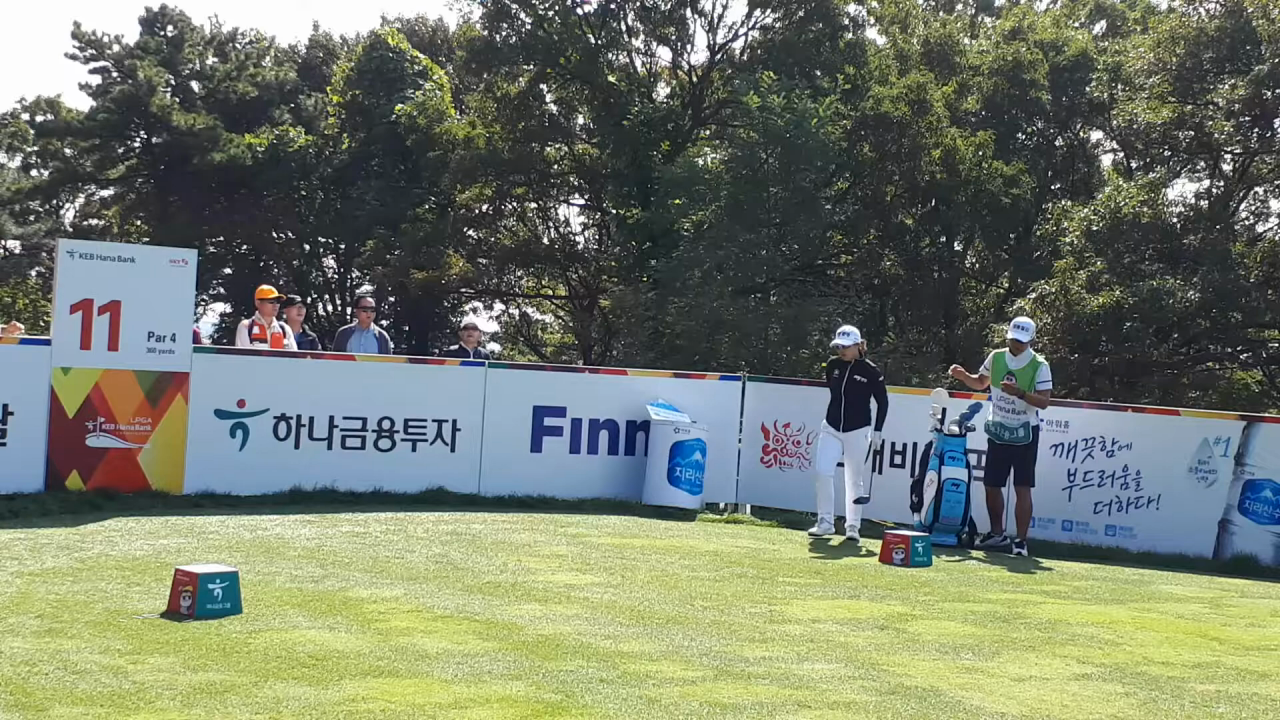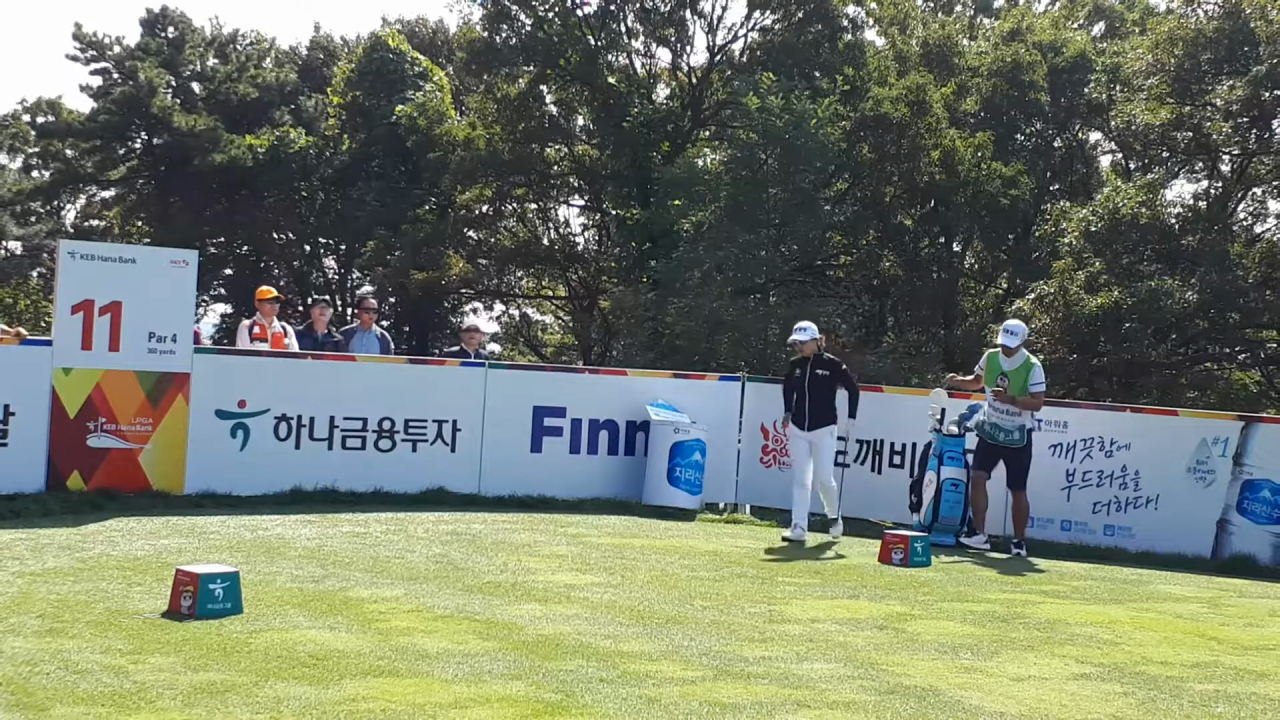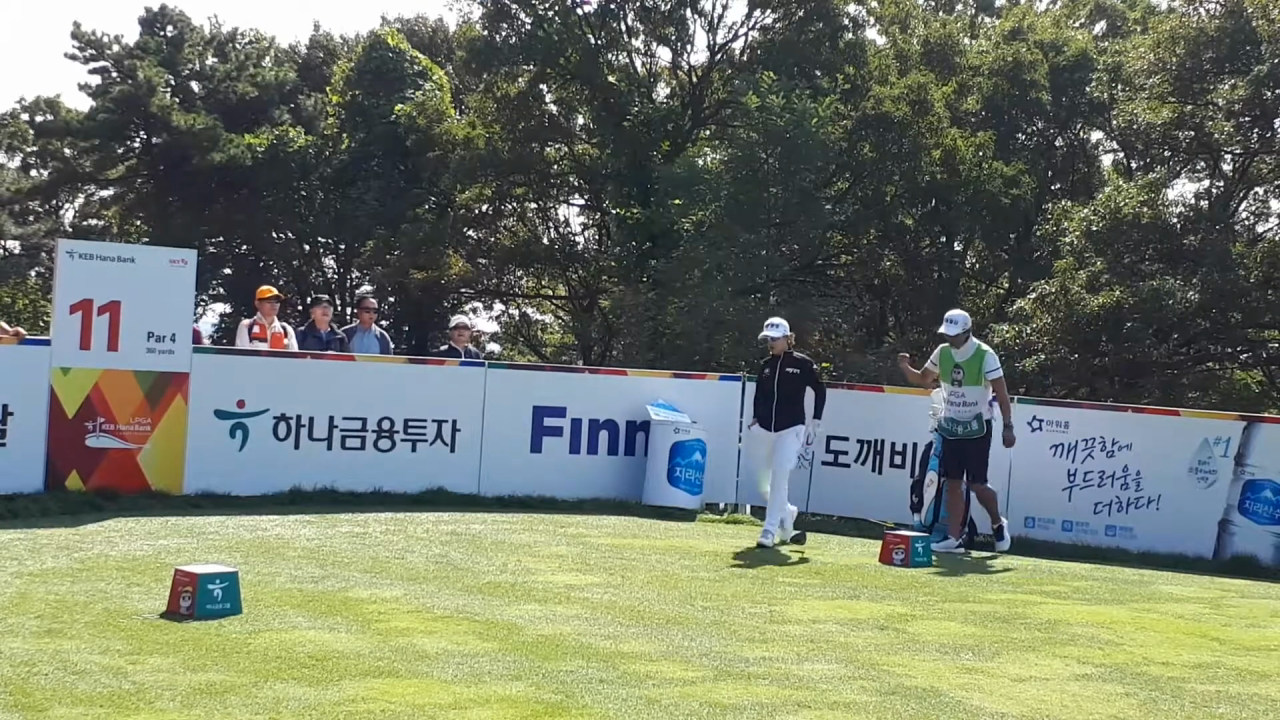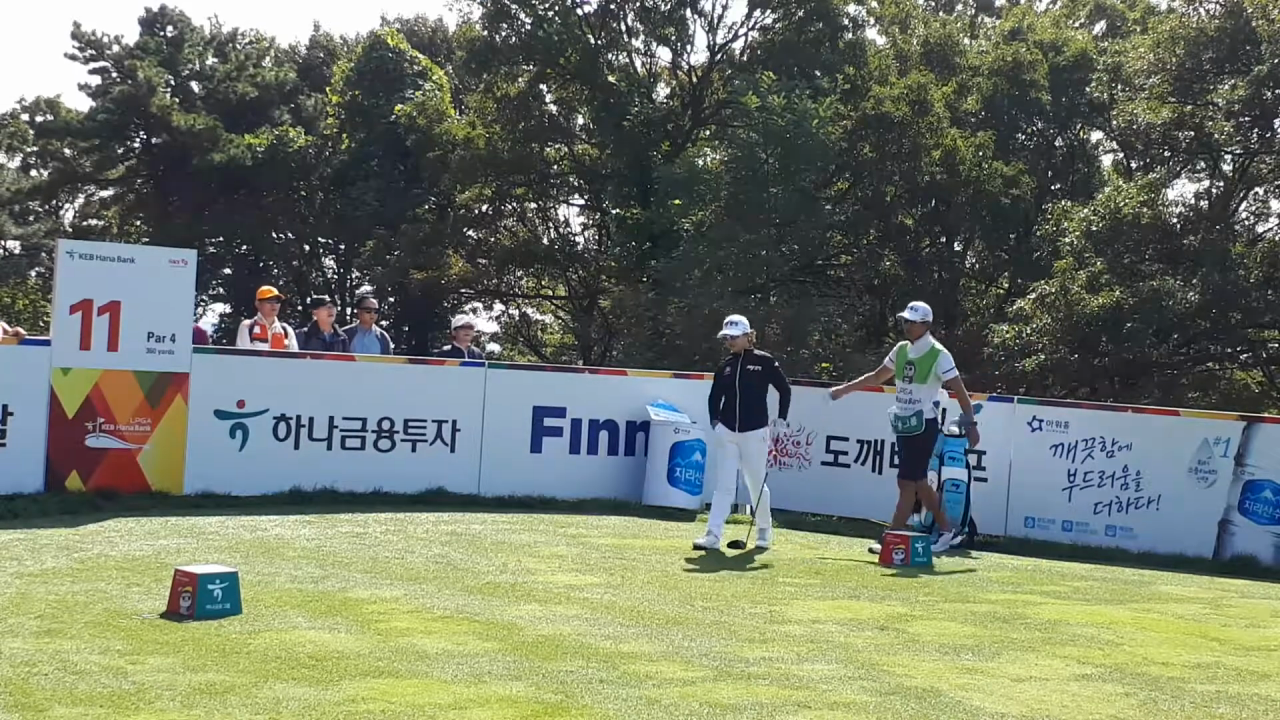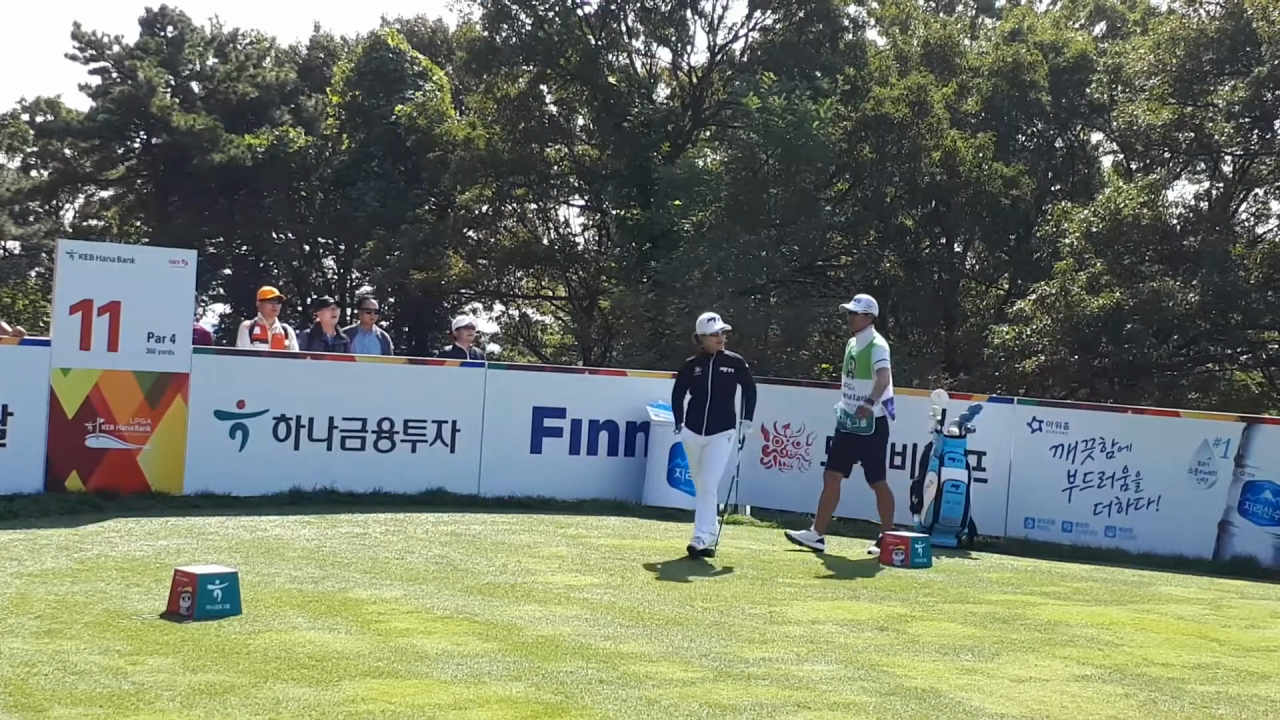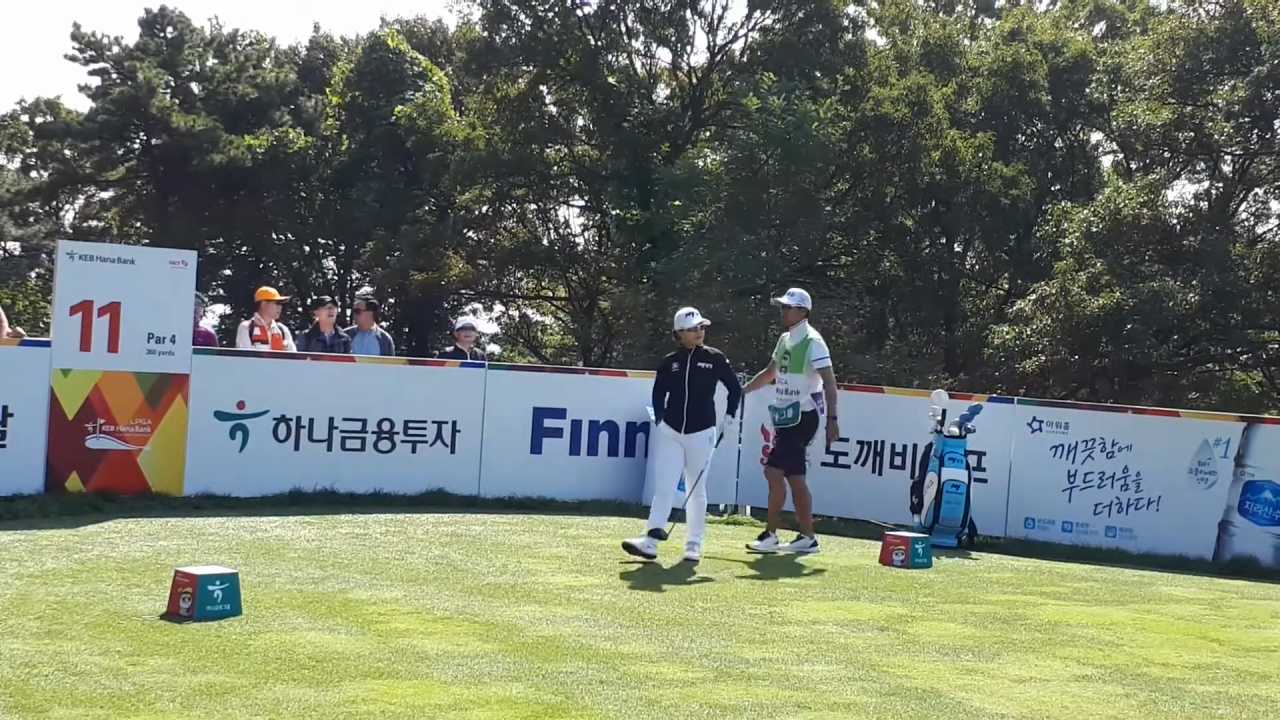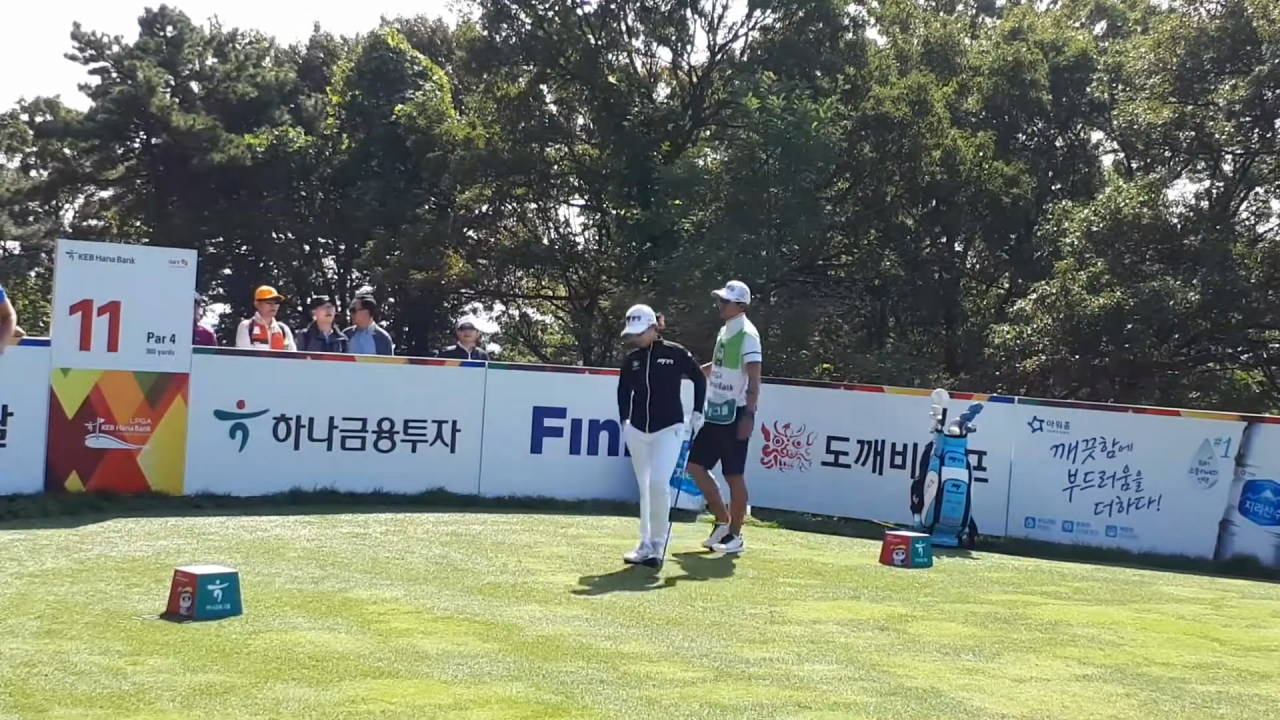
dt=0.5s
person 1, frame 1
left shoulder: (1039, 366)
right shoulder: (996, 358)
left elbow: (1044, 402)
right elbow: (980, 383)
left wrist: (1020, 393)
right wrist: (963, 376)
left hip: (1024, 434)
right hip: (998, 432)
left knee: (1022, 488)
right knee: (991, 486)
left ankle: (1020, 539)
right ankle: (997, 533)
person 1, frame 2
left shoulder: (1032, 367)
right shoulder: (990, 357)
left elbow: (1037, 403)
right elbow: (977, 382)
left wrist: (1010, 399)
right wrist: (959, 381)
left hip: (1018, 435)
right hip: (990, 431)
left knee: (1018, 491)
right knee: (977, 478)
left ankle: (1018, 540)
right ankle: (978, 533)
person 1, frame 3
left shoulder: (984, 355)
right shoulder: (941, 353)
left elbow: (1001, 392)
right elbow: (922, 380)
left wrist: (1007, 427)
right wrist: (905, 367)
left hip: (977, 428)
right hip: (950, 427)
left knee: (977, 485)
right knee: (951, 483)
left ankle: (998, 524)
right ankle: (954, 538)
person 1, frame 4
left shoulder: (938, 354)
right shoulder: (901, 350)
left elbow: (959, 390)
right elbow: (877, 376)
left wrist: (970, 423)
right wrist: (846, 389)
left hip: (923, 426)
right hip: (903, 425)
left knee: (906, 483)
right knee: (918, 483)
right ankle: (948, 531)
person 1, frame 5
left shoulder: (877, 346)
right shoulder: (851, 344)
left elbow: (883, 379)
left wrist: (870, 403)
left hip: (872, 425)
right hip: (847, 423)
left knee: (877, 482)
right knee: (831, 477)
left ankle: (887, 537)
right ankle: (816, 534)
person 1, frame 6
left shoulder: (812, 342)
right shoulder: (785, 339)
left elbow: (829, 383)
right elbow: (770, 373)
left wrist: (832, 418)
right wrist: (740, 392)
left hip: (802, 417)
right hip: (785, 418)
left knee: (774, 472)
right knee: (795, 477)
left ankle: (770, 534)
right ankle: (807, 537)
person 1, frame 7
left shoulder: (747, 335)
right shoulder: (724, 331)
left elbow: (754, 379)
left wrist: (747, 416)
left hip: (736, 414)
right hip: (716, 413)
left knee: (734, 477)
right knee: (695, 467)
left ankle: (735, 536)
right ankle: (723, 521)
person 2, frame 1
left shoulder: (871, 372)
right shoulder: (833, 365)
left elbow: (882, 402)
left wrist: (878, 431)
left hip: (858, 431)
right hip: (831, 428)
left knee: (854, 480)
right knee: (823, 472)
left ankle: (853, 526)
right ankle: (825, 522)
person 2, frame 2
left shoulder: (832, 364)
right shoulder: (794, 365)
left elbow: (853, 389)
right elbow: (787, 387)
left wrist: (850, 418)
right wrist: (788, 413)
left hip: (824, 429)
right hip: (798, 429)
left knee: (823, 478)
right knee: (800, 479)
left ankle: (834, 516)
right ankle: (798, 528)
person 2, frame 3
left shoulder: (803, 364)
right shoulder: (765, 366)
left elbow: (820, 391)
left wrist: (816, 420)
right wrist: (755, 419)
left hip: (790, 431)
right hip: (763, 430)
left knee: (779, 481)
right knee: (764, 482)
left ankle: (770, 532)
right ankle: (786, 512)
person 2, frame 4
left shoulder: (764, 362)
right shoulder: (725, 366)
left elbow: (784, 389)
right elbow: (715, 396)
left wrist: (781, 420)
right wrist: (714, 420)
left hip: (755, 432)
right hip: (727, 432)
left knee: (757, 485)
right knee: (723, 485)
left ankle: (764, 531)
right ankle: (712, 536)
person 2, frame 5
left shoulder: (735, 363)
right shoulder: (691, 365)
left elbow: (750, 391)
right elbow: (678, 395)
left wrist: (747, 421)
right wrist: (679, 424)
left hip: (722, 434)
right hip: (692, 433)
left knee: (708, 487)
right knee: (700, 486)
left ankle: (701, 540)
right ankle: (710, 532)
person 2, frame 6
left shoulder: (715, 358)
right shoulder: (670, 361)
left elbow: (735, 388)
right elbow: (659, 392)
left wrist: (729, 417)
right wrist: (659, 420)
left hip: (701, 432)
right hip: (670, 431)
left knee: (696, 490)
right knee: (663, 486)
left ankle: (694, 544)
right ankle: (651, 541)
person 2, frame 7
left shoulder: (675, 353)
right shoulder: (631, 360)
left elbow: (700, 380)
right elbow: (624, 391)
left wrist: (697, 412)
right wrist: (624, 419)
left hip: (669, 429)
right hip: (637, 431)
left knee: (658, 484)
right knee: (645, 490)
left ankle: (657, 543)
right ankle: (647, 549)
